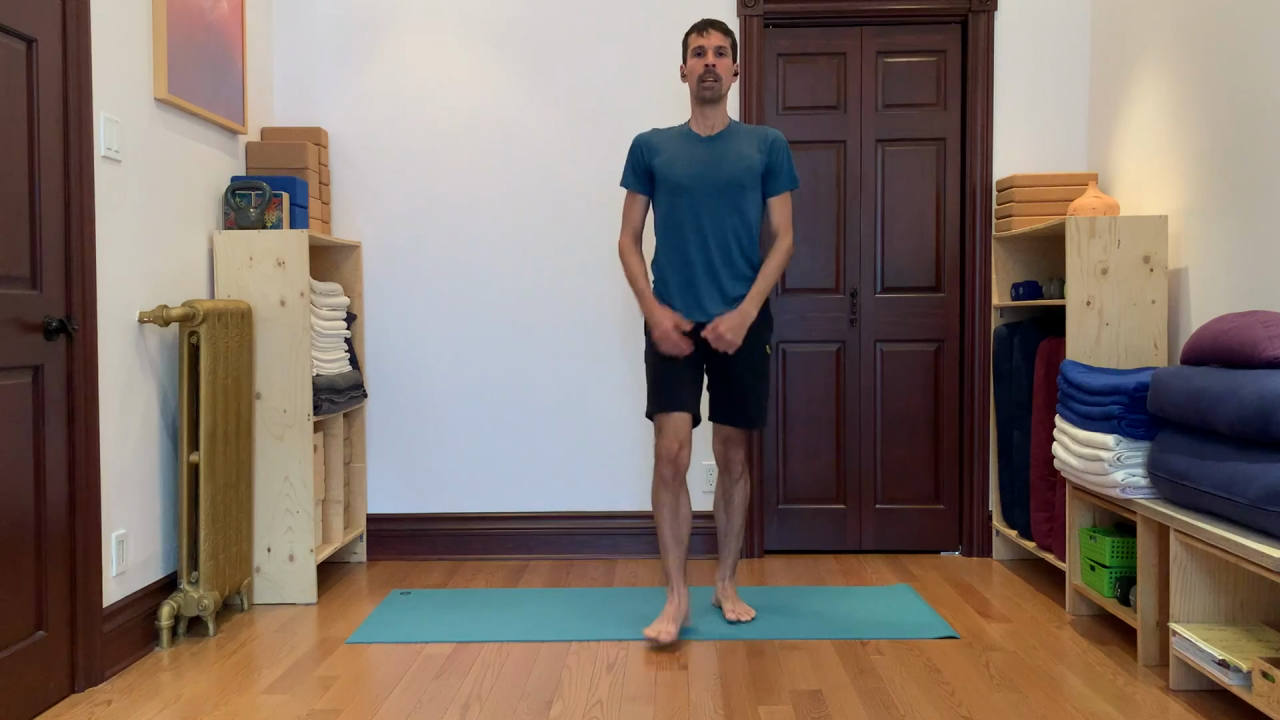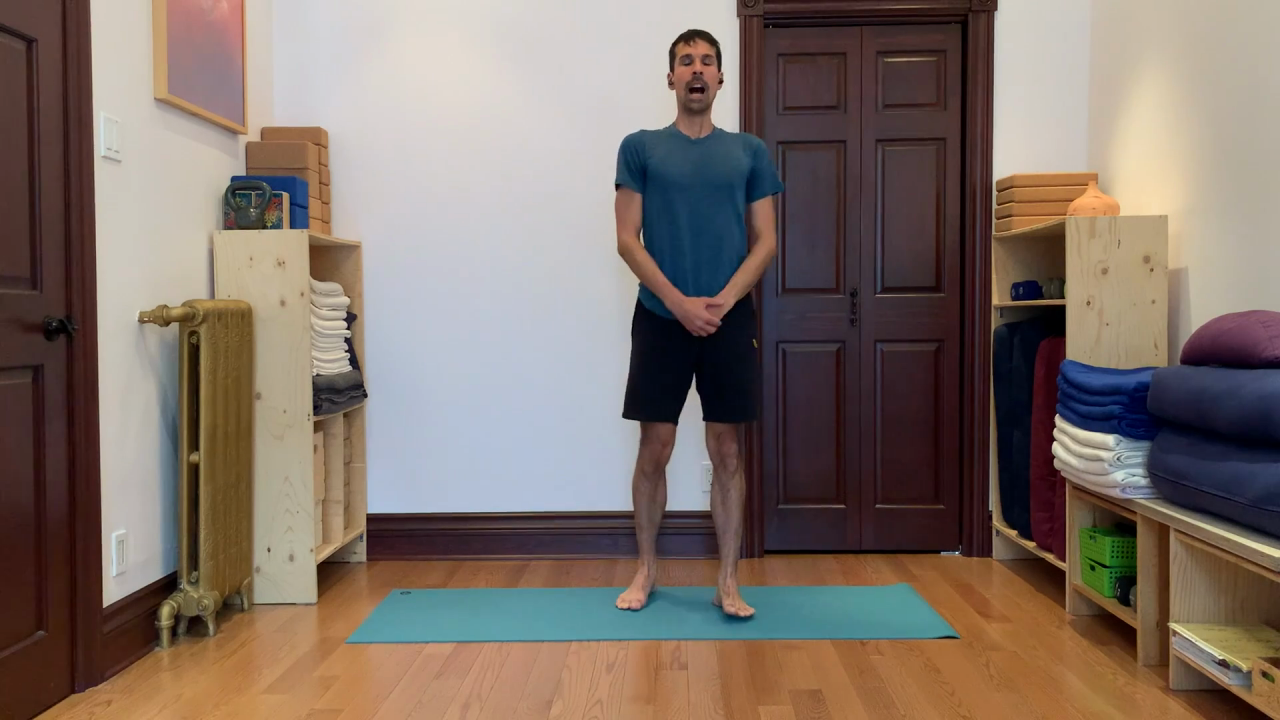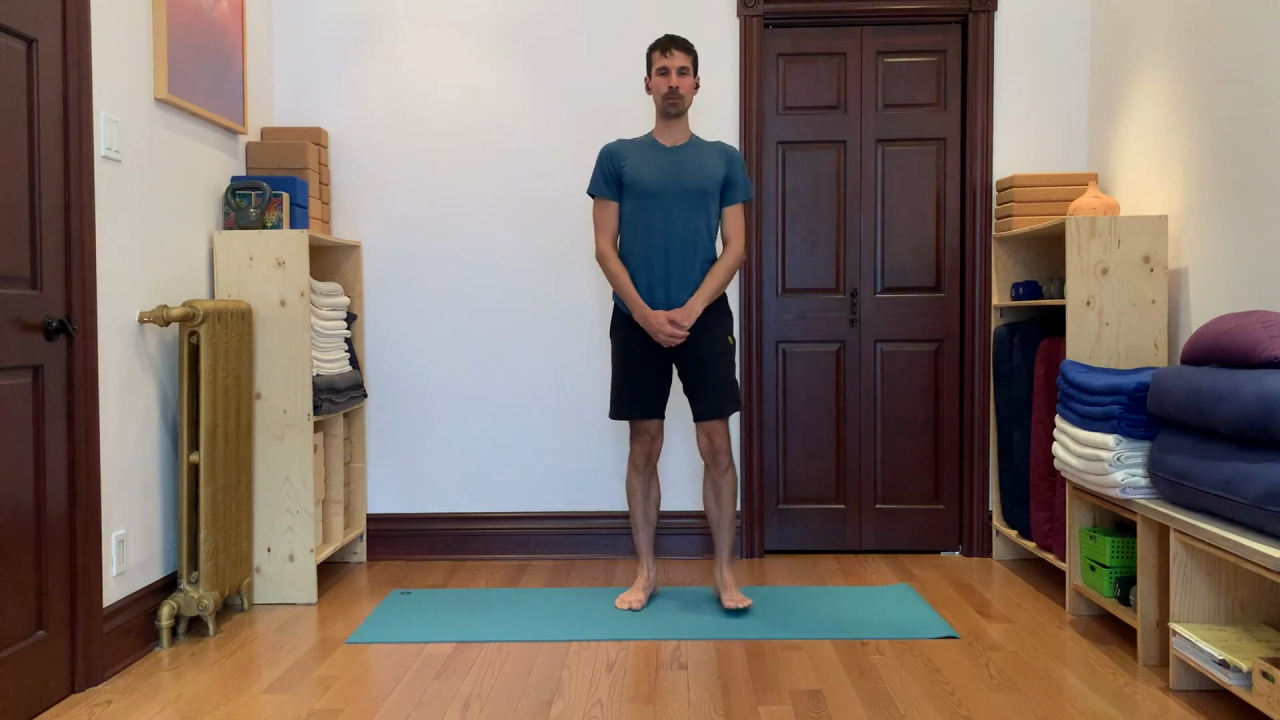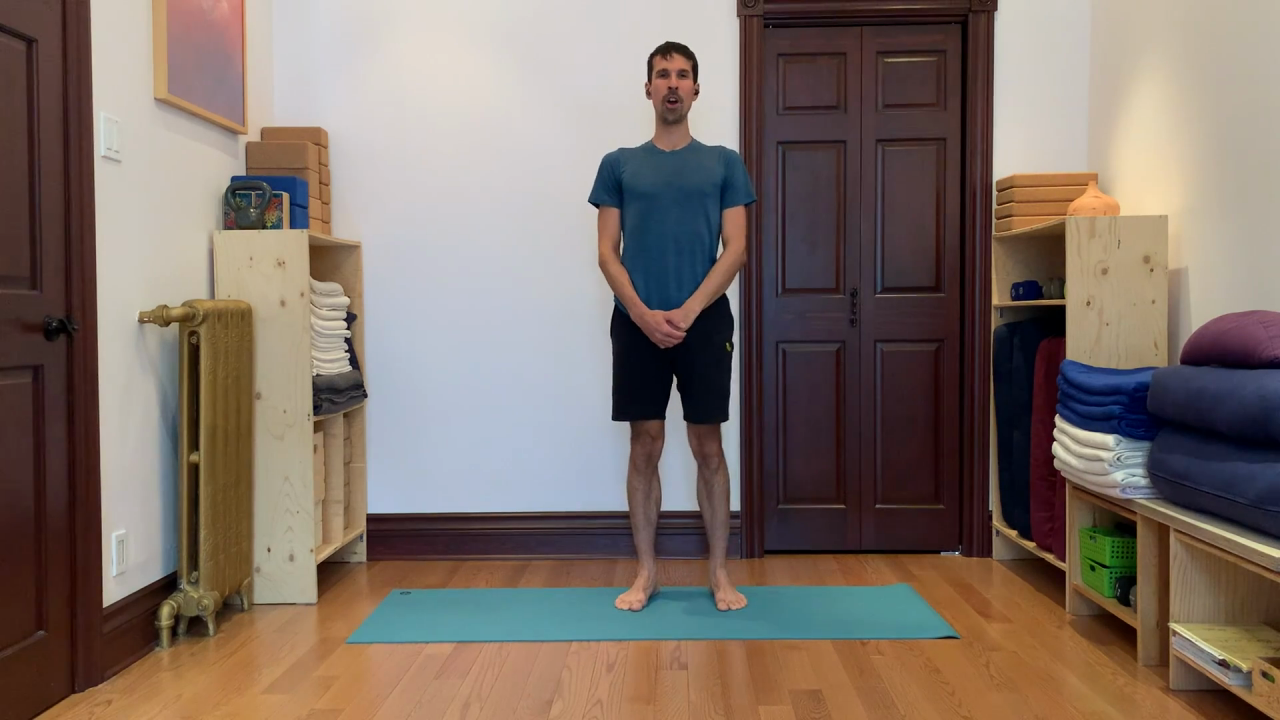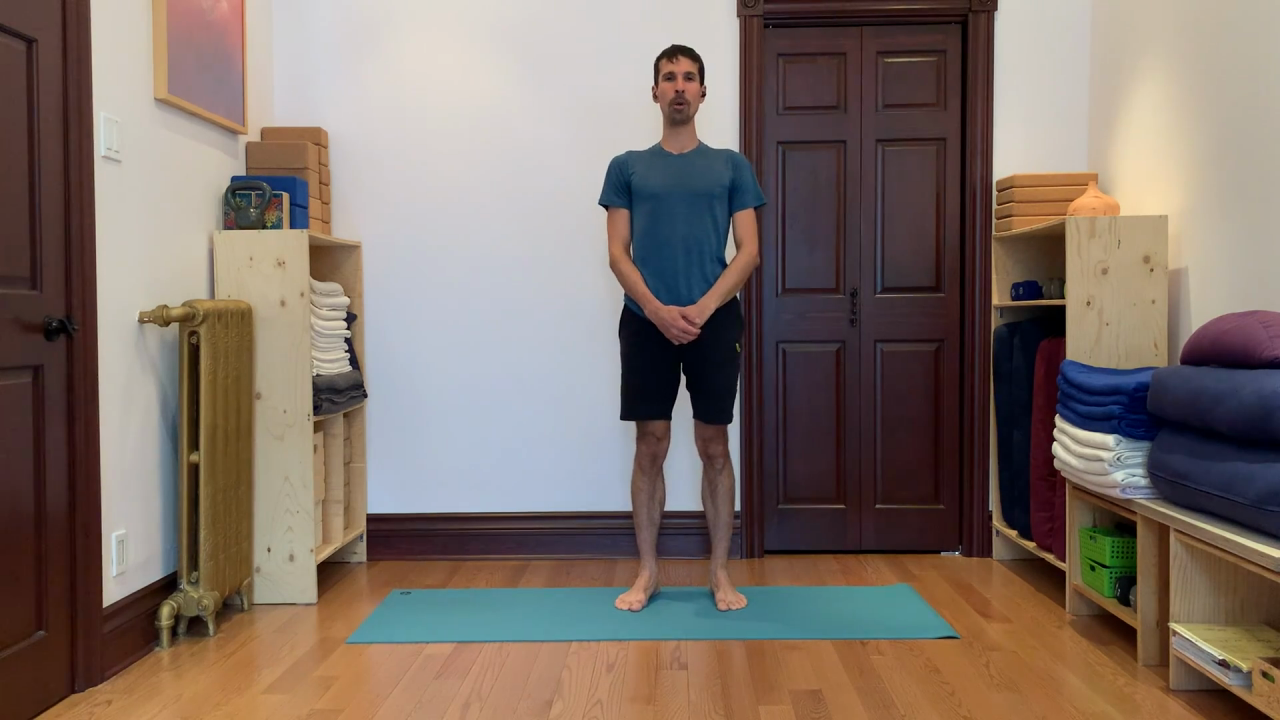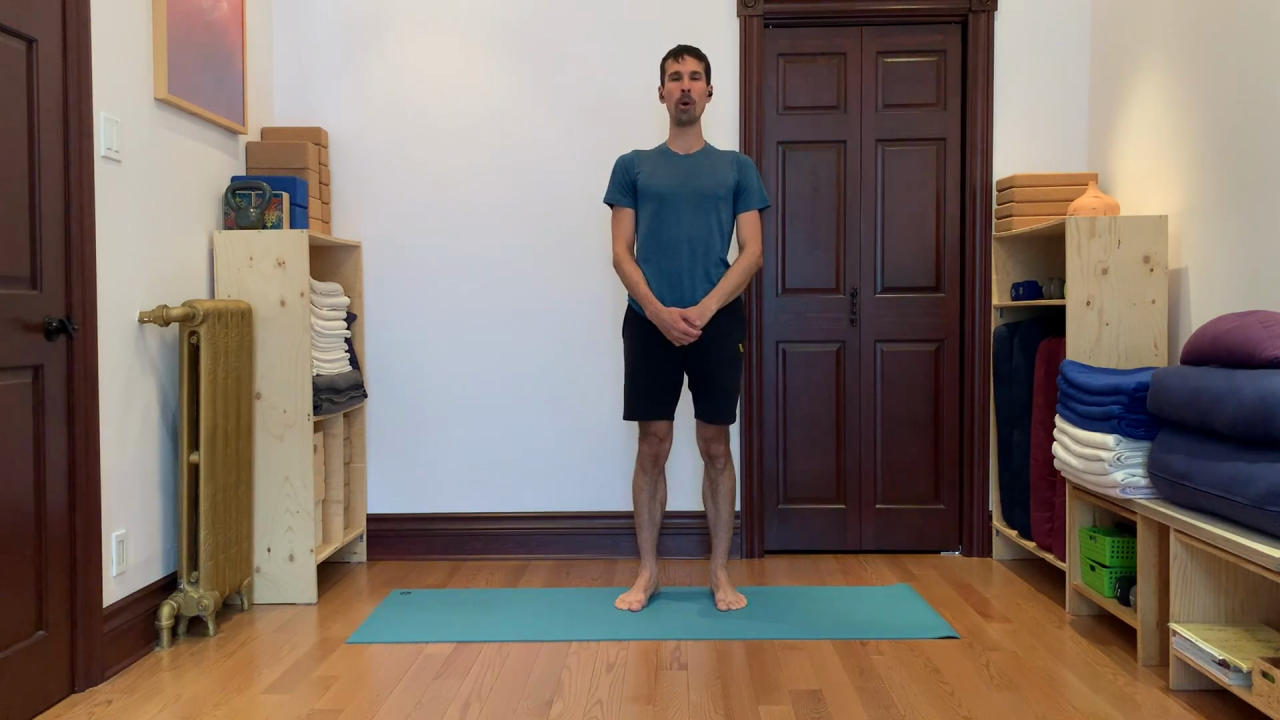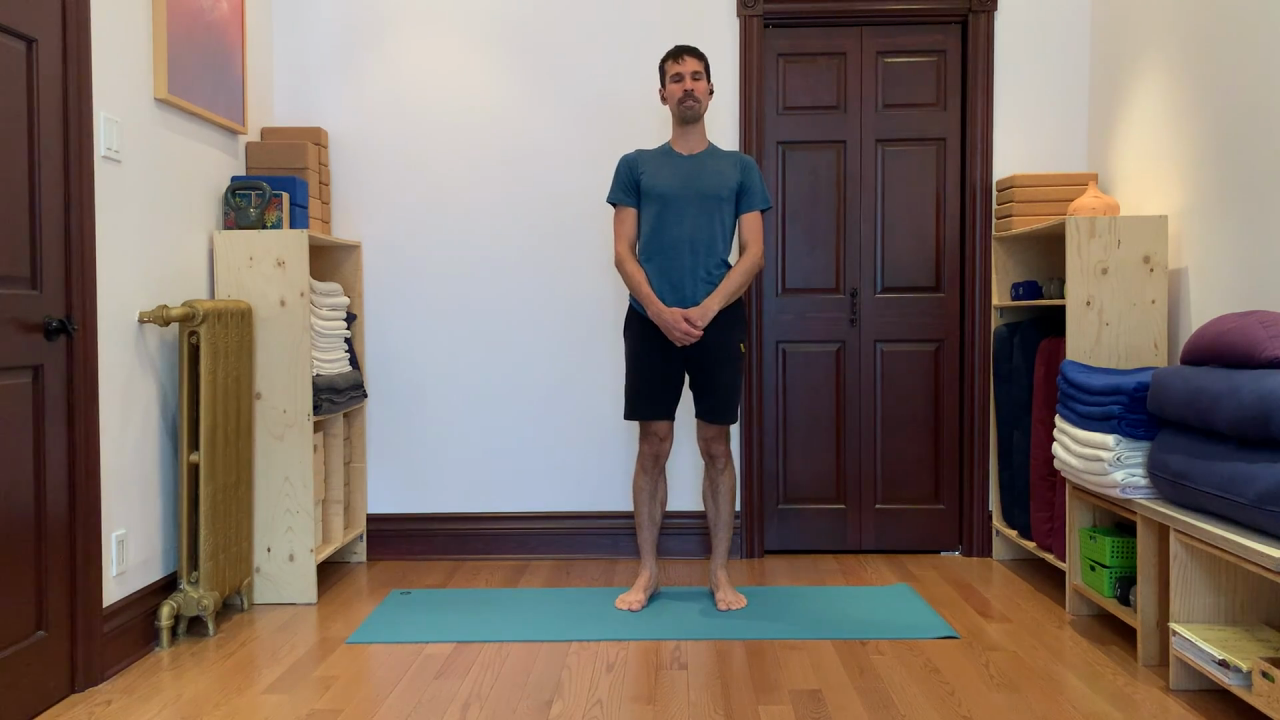
dt=0.3s
person 1, frame 1
left shoulder: (767, 145)
right shoulder: (651, 146)
left elbow: (783, 238)
right elbow: (629, 238)
left wrist: (743, 313)
right wrist: (651, 310)
left hip: (741, 323)
right hip: (672, 323)
left knee: (734, 456)
right knee: (671, 451)
left ankle: (725, 581)
right ankle: (676, 598)
person 1, frame 2
left shoulder: (748, 151)
right shoulder: (640, 147)
left elbow: (766, 242)
right elbow: (628, 240)
left wrist: (722, 302)
right wrist: (679, 301)
left hip: (730, 319)
right hip: (660, 318)
left knee: (726, 452)
right knee: (653, 450)
left ankle: (728, 580)
right ankle: (646, 569)
person 1, frame 3
left shoulder: (724, 159)
right shoulder: (617, 157)
left elbow: (735, 248)
right elbow: (604, 247)
left wrist: (692, 310)
right wrist: (645, 313)
left hip: (706, 320)
right hip: (637, 322)
left knee: (717, 448)
right knee: (644, 449)
left ankle: (725, 573)
right ankle: (646, 571)
person 1, frame 4
left shoulder: (723, 162)
right shoulder: (619, 164)
left elbow: (735, 250)
right elbow: (607, 253)
left wrist: (688, 311)
right wrist: (643, 314)
left hip: (705, 320)
right hip: (637, 323)
left knee: (708, 448)
right knee: (644, 448)
left ankle: (719, 571)
right ankle: (646, 571)
person 1, frame 5
left shoulder: (731, 166)
right shoulder: (627, 167)
left elbow: (749, 252)
right elbow: (618, 253)
left wrist: (702, 309)
right wrist: (657, 310)
left hip: (714, 321)
right hip: (646, 321)
left knee: (714, 448)
right knee: (650, 447)
left ankle: (720, 571)
right ankle: (647, 571)
person 1, frame 6
left shoulder: (736, 167)
right shoulder: (633, 166)
left elbow: (751, 253)
right elbow: (622, 253)
left wrist: (703, 310)
right wrist: (657, 311)
left hip: (718, 321)
right hip: (649, 322)
left knee: (716, 447)
right knee: (652, 447)
left ankle: (720, 571)
right ankle: (648, 571)
person 1, frame 7
left shoulder: (739, 168)
right shoulder: (636, 165)
left elbow: (753, 254)
right elbow: (624, 253)
left wrist: (705, 310)
right wrist: (660, 312)
left hip: (719, 322)
right hip: (651, 322)
left knee: (716, 447)
right knee: (652, 447)
left ankle: (719, 571)
right ankle: (647, 571)
